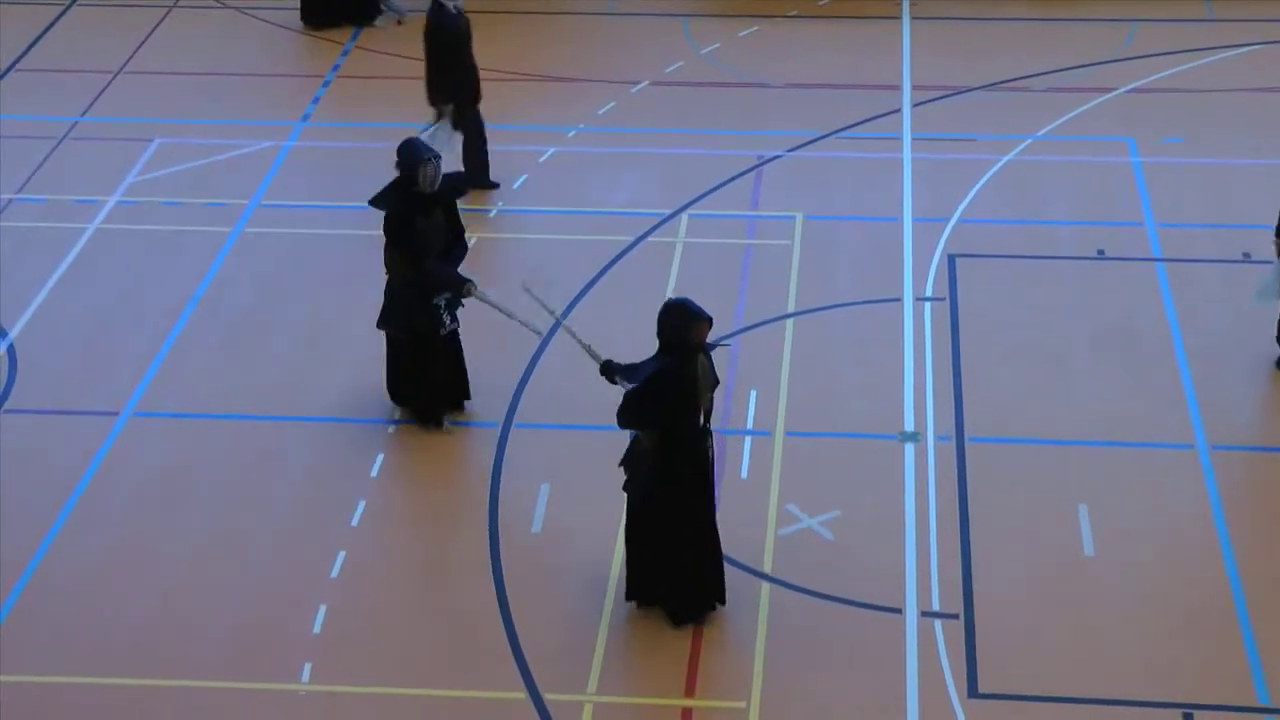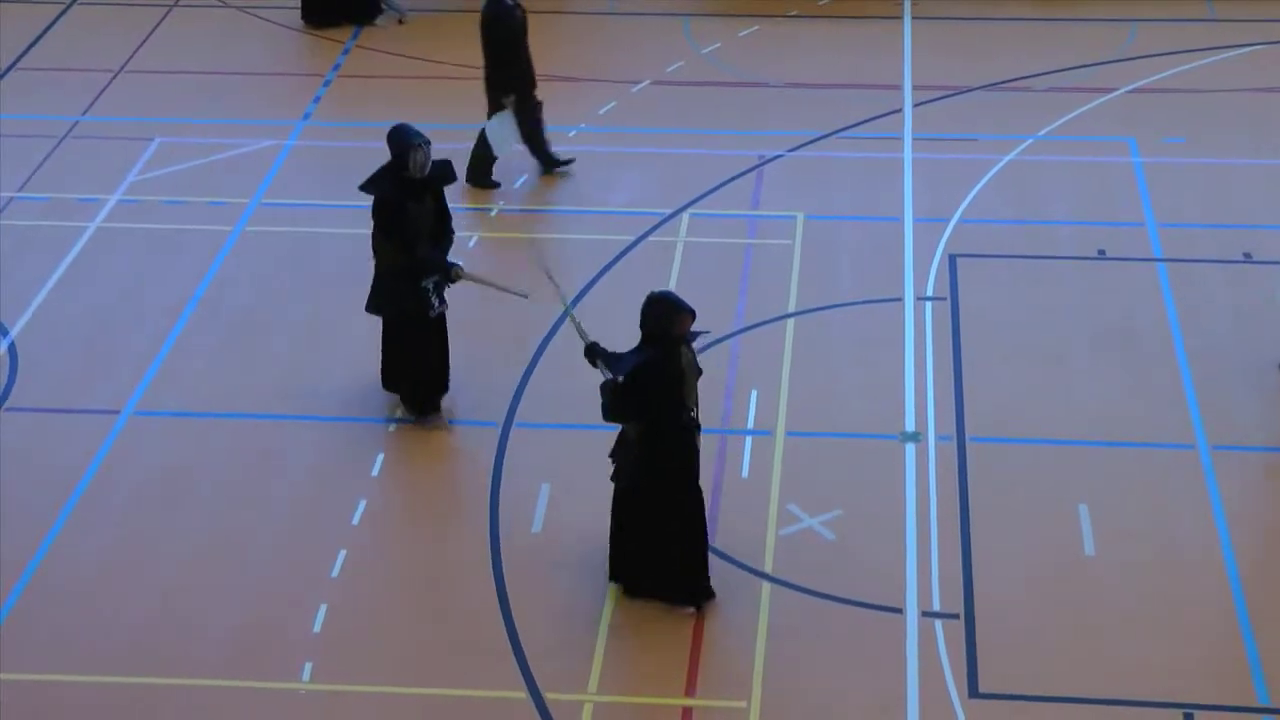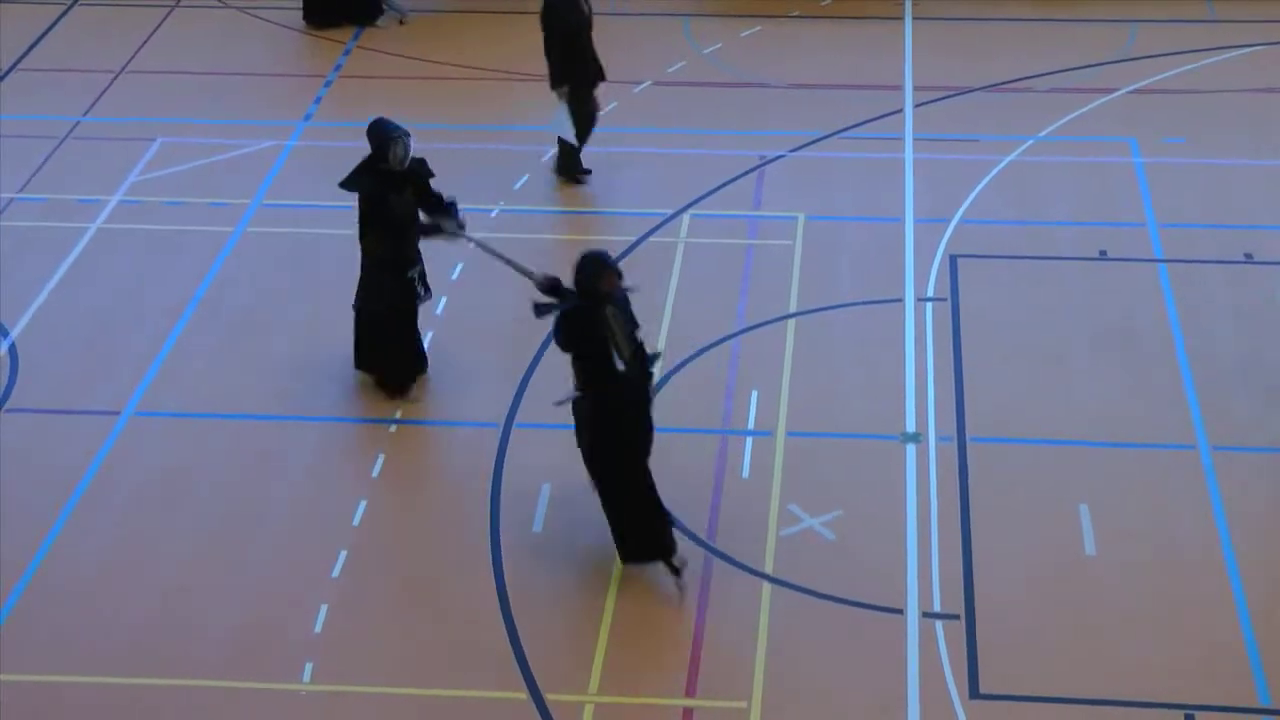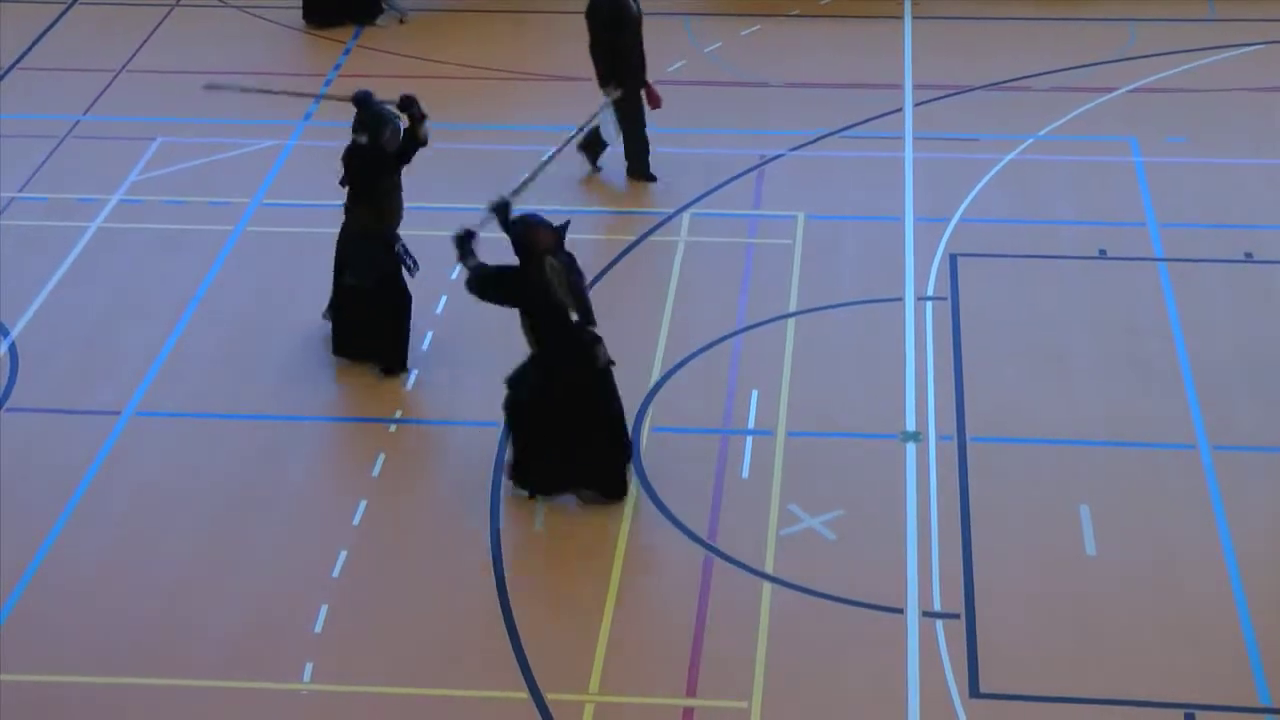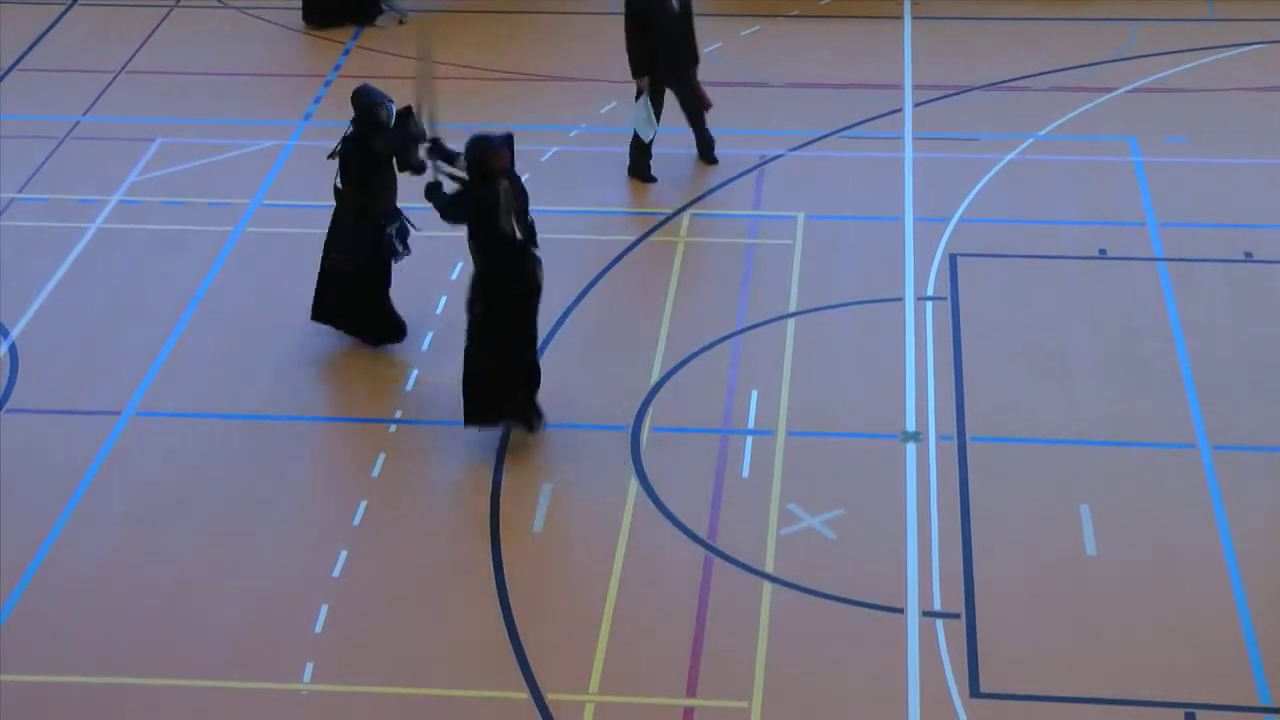
dt=0.3s
person 1, frame 1
left shoulder: (663, 375)
right shoulder: (699, 359)
left elbow: (628, 418)
left wrist: (629, 394)
right wrist: (620, 371)
left hip: (667, 463)
right hip: (694, 455)
left knee: (667, 531)
right knee: (694, 527)
left ankle: (685, 603)
right ankle: (700, 597)
person 1, frame 2
left shoulder: (650, 366)
right shoulder: (679, 352)
left elbow: (614, 411)
left wrist: (614, 391)
right wrist: (604, 356)
left hip: (658, 453)
right hip: (678, 445)
left knee: (665, 520)
left ankle: (690, 590)
person 1, frame 3
left shoulder: (575, 316)
right shoulder: (618, 303)
left elbow: (564, 339)
right wrist: (559, 292)
left hip: (608, 404)
right hip: (634, 394)
left knee: (622, 476)
left ankle: (665, 551)
person 1, frame 4
left shoulder: (521, 280)
right shoulder: (564, 260)
left elbow: (479, 280)
right elbow: (537, 234)
left wrist: (466, 250)
right wrist: (508, 221)
left hip: (557, 362)
right hip: (589, 355)
left knee: (527, 410)
right knee: (595, 422)
left ankle: (544, 479)
right ankle: (606, 483)
person 1, frame 5
left shoulder: (475, 197)
right shoulder: (511, 182)
left elbow: (448, 208)
right elbow: (481, 160)
left wrist: (433, 190)
right wrist: (444, 153)
left hip: (496, 283)
right hip: (526, 275)
left knee: (491, 349)
right knee: (520, 342)
left ankle: (521, 411)
right ankle: (525, 410)
person 2, frame 1
left shoulder: (444, 196)
right shoulder: (399, 209)
left elbow: (458, 241)
right elbow: (417, 260)
left wrist: (448, 271)
right wrist: (457, 282)
left hip: (439, 282)
right hip: (409, 287)
left knee: (445, 341)
right knee: (417, 348)
left ankle: (444, 399)
right ankle: (427, 407)
person 2, frame 2
left shoulder: (431, 182)
right shoulder: (388, 195)
left elbow: (444, 227)
right elbow: (407, 244)
left wrist: (438, 259)
right wrist: (445, 266)
left hip: (427, 267)
right hip: (398, 272)
left knee: (433, 328)
right knee: (407, 333)
left ankle: (428, 389)
right ankle: (416, 396)
person 2, frame 3
left shoulder: (411, 174)
right shoulder: (371, 187)
left elbow: (432, 203)
right elbow: (396, 228)
left wrist: (448, 215)
right wrist: (438, 225)
left hip: (407, 255)
right hip: (382, 261)
left knee: (405, 313)
right knee: (387, 319)
left ankle: (407, 367)
right ankle: (394, 377)
person 2, frame 4
left shoulder: (392, 153)
right shoulder: (359, 159)
left elbow: (418, 138)
left wrist: (414, 114)
left hip: (383, 237)
right hip: (363, 242)
right knee: (393, 296)
person 2, frame 5
left shoulder: (387, 136)
right shoulder: (356, 145)
left elbow: (408, 162)
left hip: (380, 216)
right hip: (355, 219)
left knee: (377, 273)
right knee: (369, 274)
